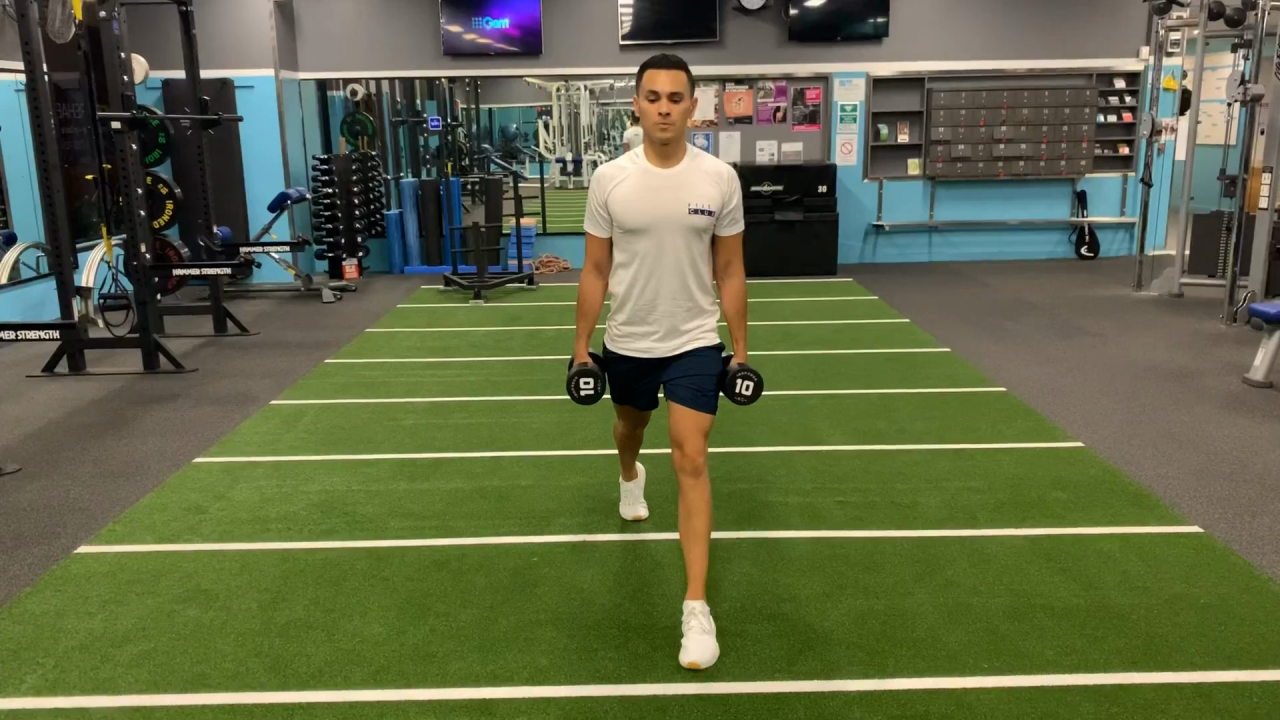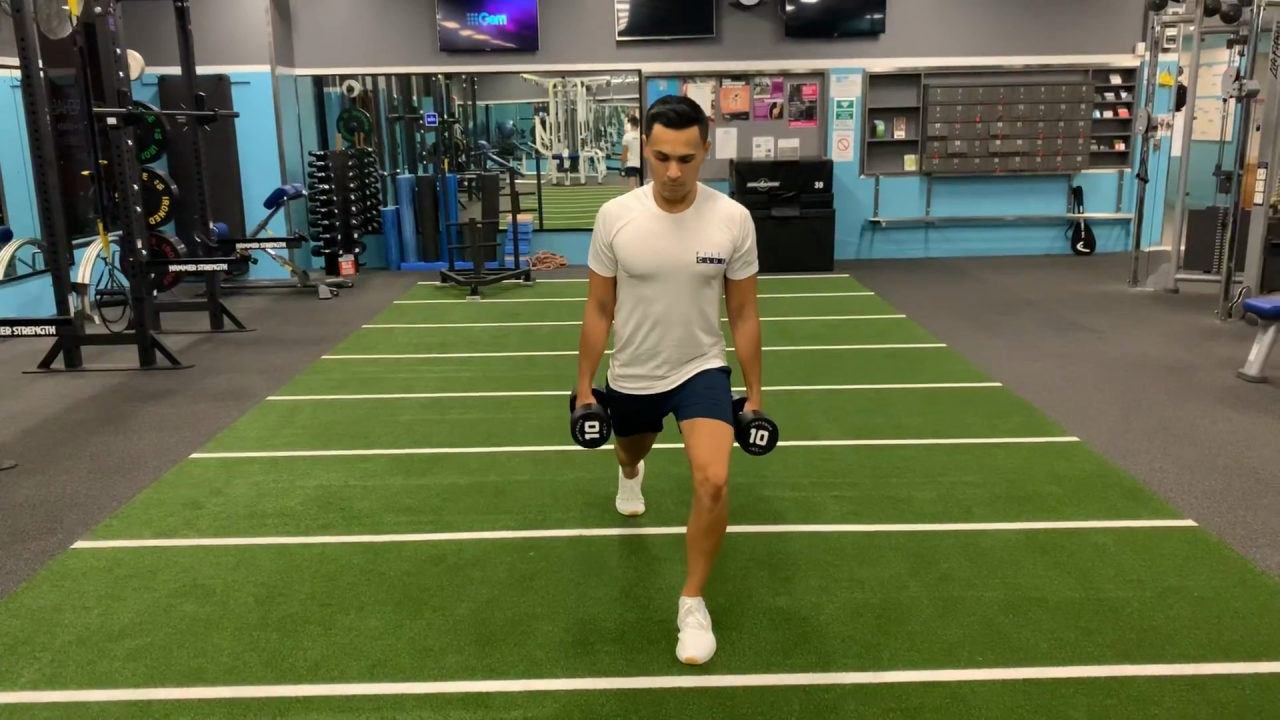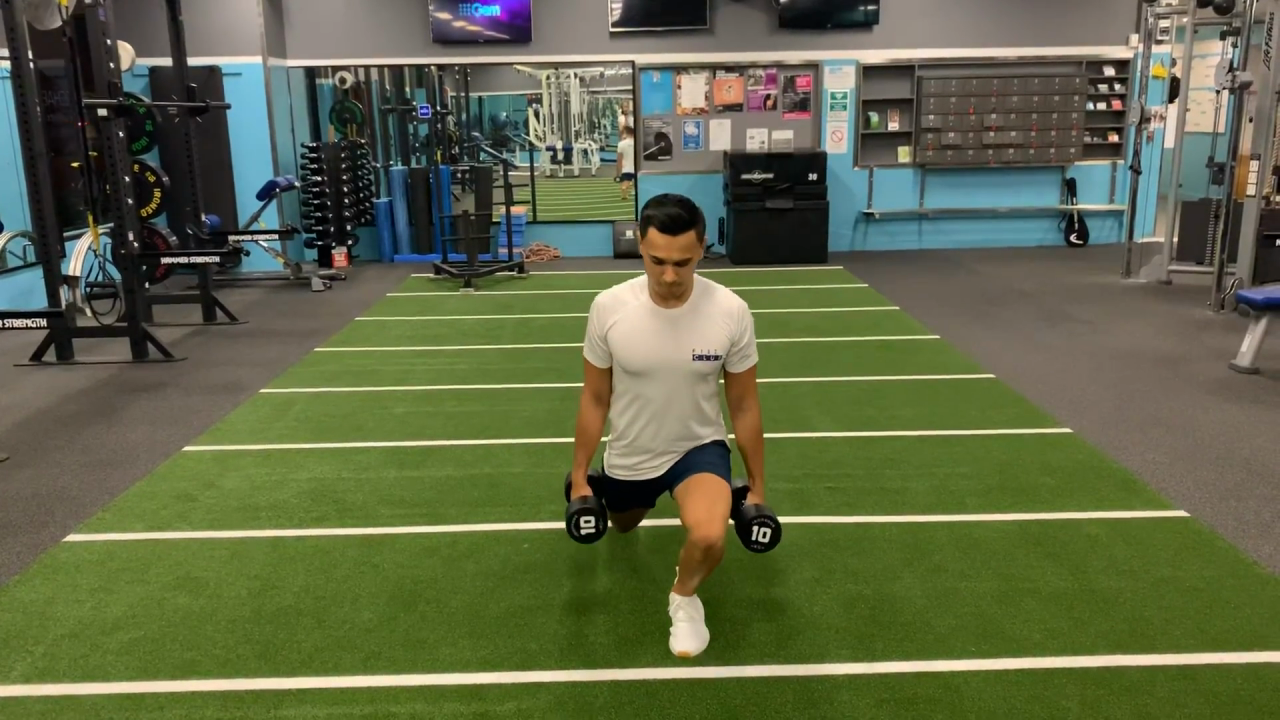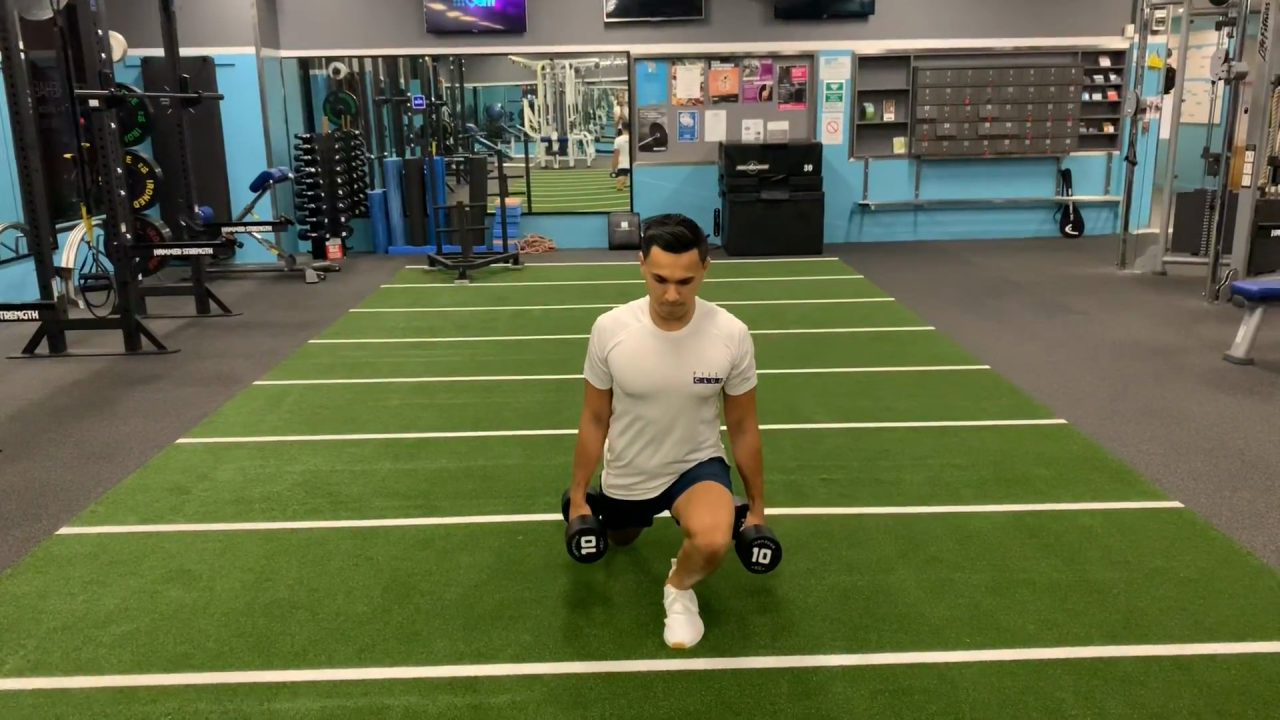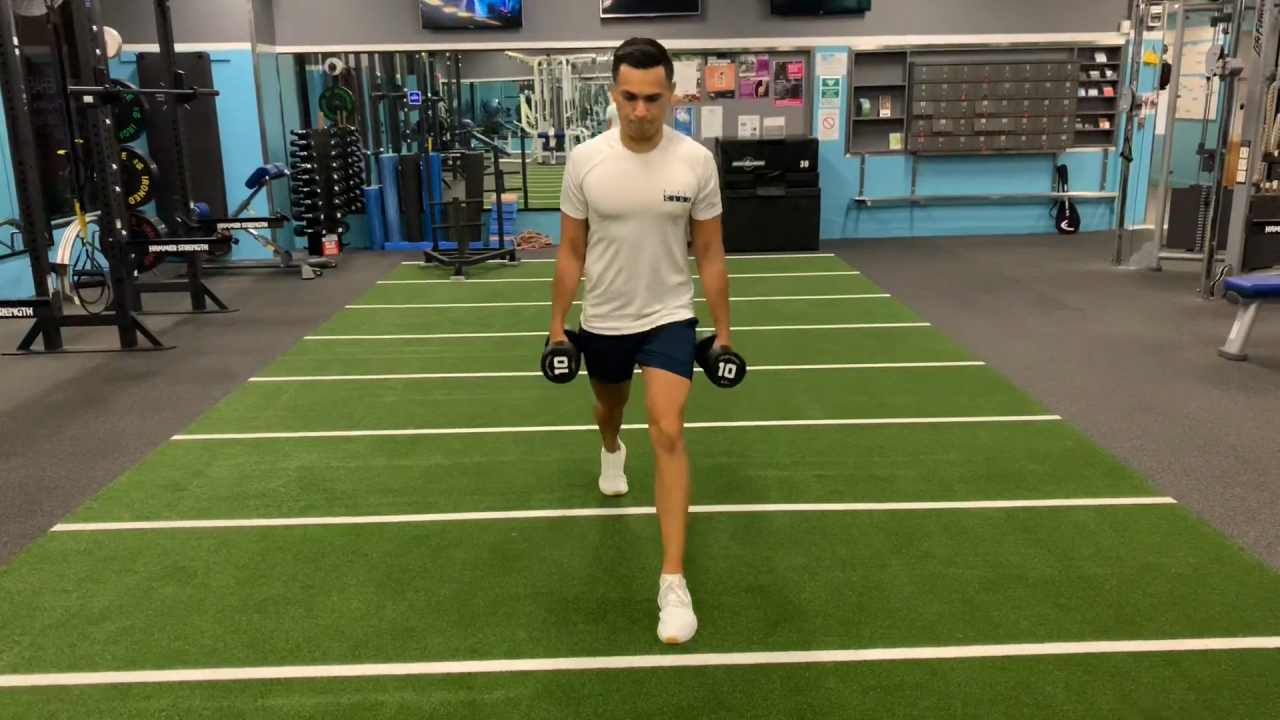
dt=1s
person 1, frame 1
left shoulder: (719, 176)
right shoulder: (610, 178)
left elbow: (730, 271)
right elbow: (596, 270)
left wrist: (740, 348)
right wrist: (581, 344)
left hip: (694, 343)
right hip: (628, 343)
left knee: (691, 462)
right knee: (629, 425)
left ankle: (697, 607)
right ankle: (630, 476)
person 1, frame 2
left shoulder: (733, 219)
right shoulder: (615, 216)
left elbow: (744, 313)
right elbow: (599, 310)
left wrist: (754, 393)
right wrist: (584, 386)
left hip: (702, 370)
right hip: (632, 377)
left knee: (713, 482)
right knee: (632, 448)
left ankle: (693, 602)
right ankle: (631, 471)
person 1, frame 3
left shoulder: (731, 312)
right shoulder: (608, 307)
left elbow: (744, 405)
right elbow: (595, 399)
left wrist: (757, 485)
right wrist: (579, 476)
left hip: (699, 446)
right hip: (629, 456)
left knee: (708, 536)
right knee: (624, 525)
left ankle: (684, 595)
right ankle: (633, 499)
person 1, frame 4
left shoulder: (731, 335)
right shoulder: (610, 329)
left elbow: (743, 428)
right elbow: (595, 420)
left wrist: (757, 505)
right wrist: (578, 495)
left hip: (697, 465)
right hip: (627, 475)
left knee: (713, 540)
right knee: (620, 540)
left ankle: (680, 587)
right ankle: (640, 512)
person 1, frame 5
left shoulder: (696, 160)
right shoulder: (585, 159)
left elbow: (710, 255)
right elbow: (571, 252)
left wrist: (724, 330)
right wrist: (556, 325)
left hip: (669, 317)
right hip: (603, 321)
left knee: (667, 435)
right knee: (608, 407)
left ankle: (673, 579)
right ankle: (611, 449)
